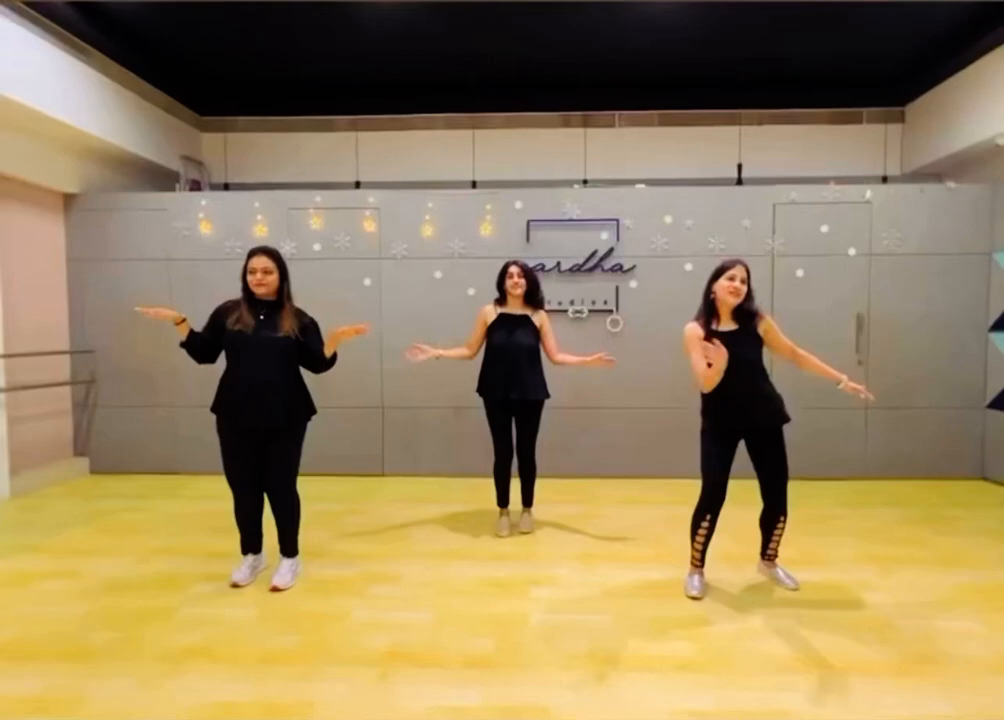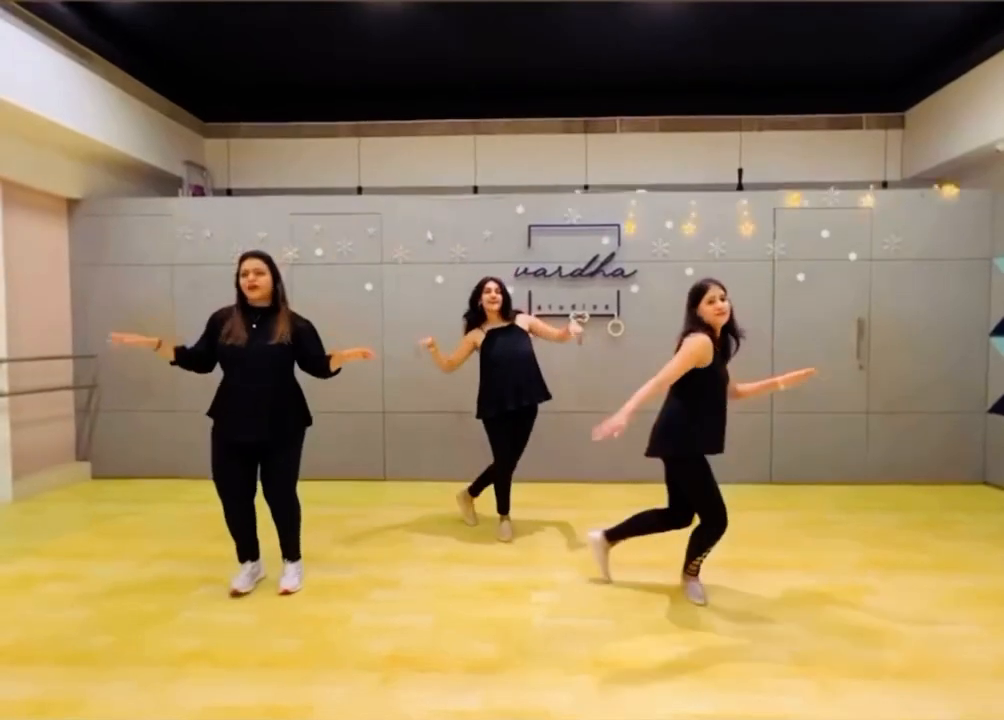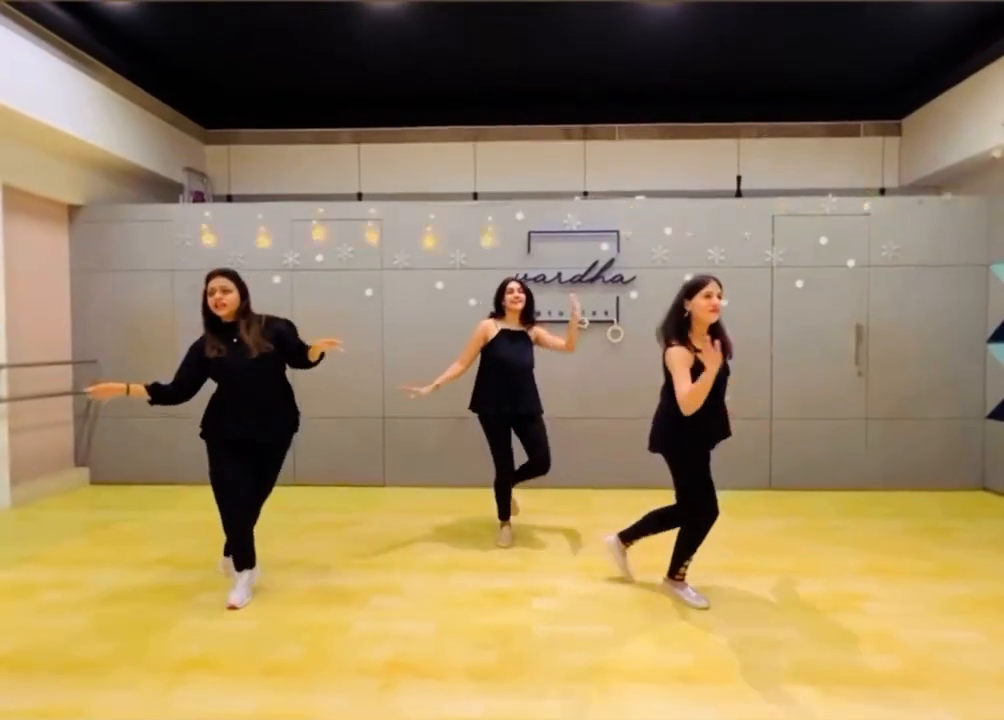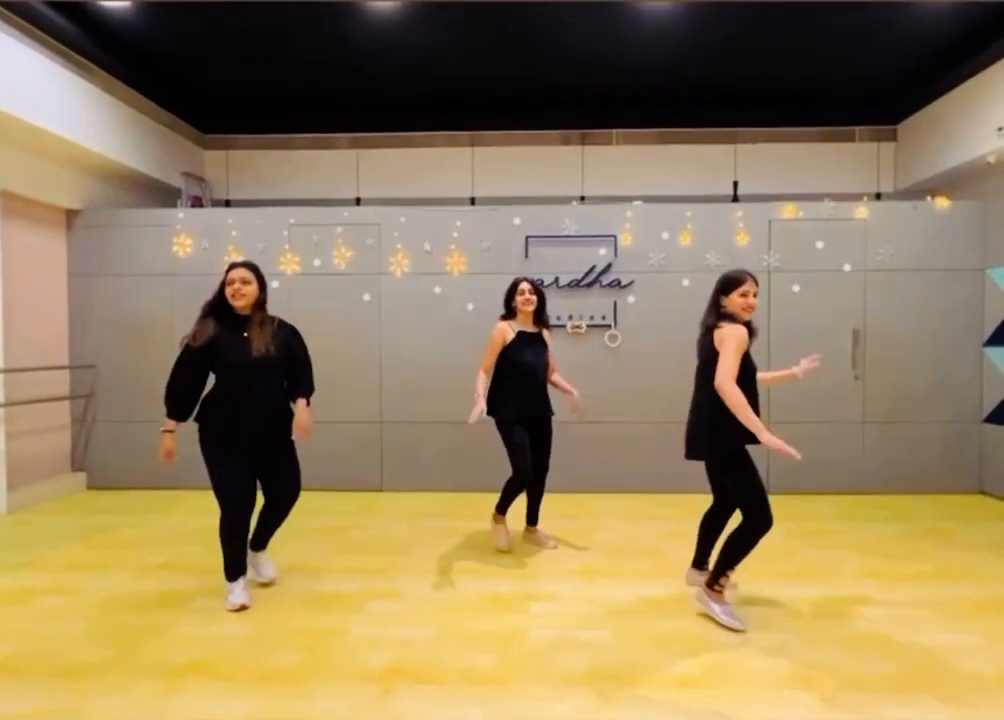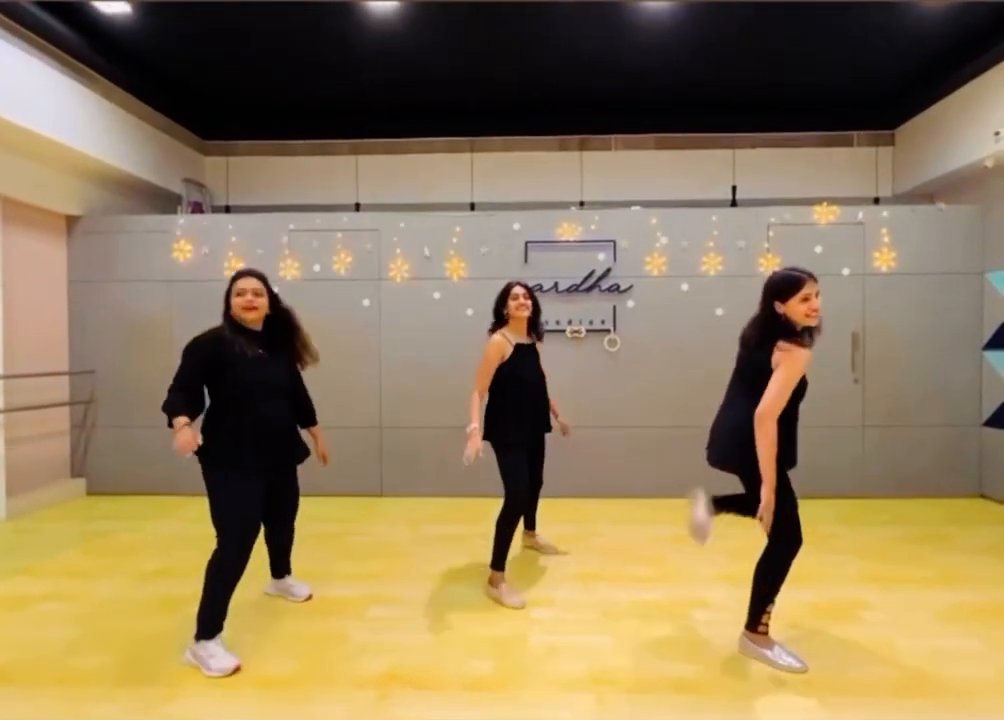
dt=0.4s
person 1, frame 1
left shoulder: (298, 320)
right shoulder: (228, 313)
left elbow: (316, 363)
right elbow: (203, 353)
left wrist: (336, 340)
right wrist: (179, 321)
left hip: (284, 418)
right hip: (235, 417)
left knee: (281, 486)
right knee: (244, 488)
left ankle: (289, 559)
right ankle: (251, 556)
person 1, frame 2
left shoulder: (293, 325)
right shoulder: (224, 321)
left elbow: (318, 366)
right elbow: (200, 360)
left wrist: (346, 357)
right wrist: (156, 345)
left hip: (282, 425)
right hip: (232, 425)
left knee: (281, 495)
right knee: (233, 494)
left ankle: (292, 563)
right ankle: (249, 564)
person 1, frame 3
left shoulder: (274, 329)
right shoulder: (205, 346)
left elbow: (300, 357)
right elbow: (178, 390)
left wrist: (317, 348)
right wrist: (125, 389)
left hip: (274, 431)
right hip: (228, 434)
left knee: (254, 499)
right knee: (234, 502)
left ankle: (232, 555)
right ankle: (244, 573)
person 1, frame 4
left shoulder: (281, 332)
right shoulder: (208, 333)
left elbow: (301, 375)
right elbow: (183, 385)
left wrist: (302, 406)
right wrist: (169, 429)
left hip: (273, 432)
right hip: (224, 435)
left knee: (285, 493)
right knee: (237, 506)
left ankle: (257, 550)
right ankle: (235, 579)
person 1, frame 5
left shoulder: (282, 346)
right shoulder: (211, 344)
left elbow: (297, 395)
right elbow: (183, 392)
left wrist: (316, 435)
right wrist: (182, 425)
left hip: (277, 452)
right hip: (230, 458)
left knee: (282, 518)
right knee: (237, 539)
left ankle: (281, 578)
right ankle: (204, 641)
person 2, frame 1
left shoulder: (757, 322)
right shoulder: (695, 331)
left elbow: (796, 354)
right elbow: (706, 383)
left wrist: (841, 380)
right wrist: (718, 365)
left hip: (762, 416)
right hip: (720, 422)
left knee: (776, 495)
right knee: (712, 495)
left ankle: (769, 561)
right ankle: (696, 568)
person 2, frame 2
left shoulder: (719, 343)
right shoulder: (700, 341)
left elbow: (731, 392)
right elbow: (662, 380)
left wrist: (780, 382)
right wrist: (625, 413)
left hip: (686, 441)
right hip: (681, 442)
left knee: (680, 514)
right knee: (714, 518)
left ankle: (606, 538)
right ankle: (690, 575)
person 2, frame 3
left shoulder: (716, 338)
right shoulder: (678, 348)
right elbow: (688, 403)
right wrist: (709, 372)
left hip: (697, 436)
right hip: (680, 437)
left knee: (689, 507)
right knee: (705, 509)
left ankle: (622, 540)
right ankle: (676, 578)
person 2, frame 4
left shoulder: (719, 331)
right shoulder: (734, 331)
left elbow: (745, 380)
right elbow: (724, 385)
left wrist: (793, 372)
right wrist: (762, 433)
left hip: (712, 432)
right hip: (720, 434)
left knee: (727, 501)
right knee: (759, 517)
left ankle: (699, 569)
right ankle: (712, 591)
person 2, frame 5
left shoulder: (758, 332)
right shoulder: (794, 350)
right elbow: (765, 414)
right wrist: (769, 485)
left hip: (731, 438)
right hip: (746, 447)
left knee: (780, 511)
right knee: (786, 538)
left ankle: (710, 503)
right ankle: (755, 636)
person 3, frame 1
left shoulder: (538, 316)
right shoulder: (489, 313)
left elbow: (555, 356)
right elbow: (469, 351)
left wrist: (589, 360)
right wrist: (435, 353)
left hip: (529, 393)
right hip: (496, 393)
left knee: (526, 452)
right knee: (503, 452)
left ankle: (528, 509)
right ankle: (503, 511)
person 3, frame 2
left shoulder: (522, 321)
right shoulder: (477, 334)
left elbow: (559, 336)
right elbow: (449, 365)
left wrist: (571, 328)
right wrist: (433, 347)
left hip: (526, 404)
right hip: (496, 407)
left knee: (508, 461)
right knee: (505, 462)
left ankle: (469, 496)
right ankle: (504, 517)
person 3, frame 3
left shoulder: (532, 331)
right shoulder: (488, 327)
left elbow: (568, 346)
right elbow: (462, 364)
left wrist: (574, 320)
right wrist: (433, 385)
left hip: (526, 405)
right hip: (493, 407)
left knee: (542, 461)
right knee: (504, 466)
left ankle: (508, 489)
right ankle: (504, 522)
person 3, frame 4
left shoulder: (542, 333)
right shoulder: (504, 329)
right elbow: (485, 370)
left wrist: (570, 390)
right wrist: (480, 398)
left hip: (539, 410)
right hip: (509, 409)
left knee: (540, 470)
right knee: (523, 471)
left ankle: (532, 528)
right ankle: (499, 516)
person 3, frame 5
left shoulder: (534, 340)
right shoulder: (498, 342)
right elbow: (479, 390)
left wrist: (557, 415)
right wrist: (474, 428)
left hip: (533, 426)
right hip: (506, 430)
left knee: (531, 485)
right knee: (516, 496)
left ankle: (531, 534)
right ankle: (496, 579)
